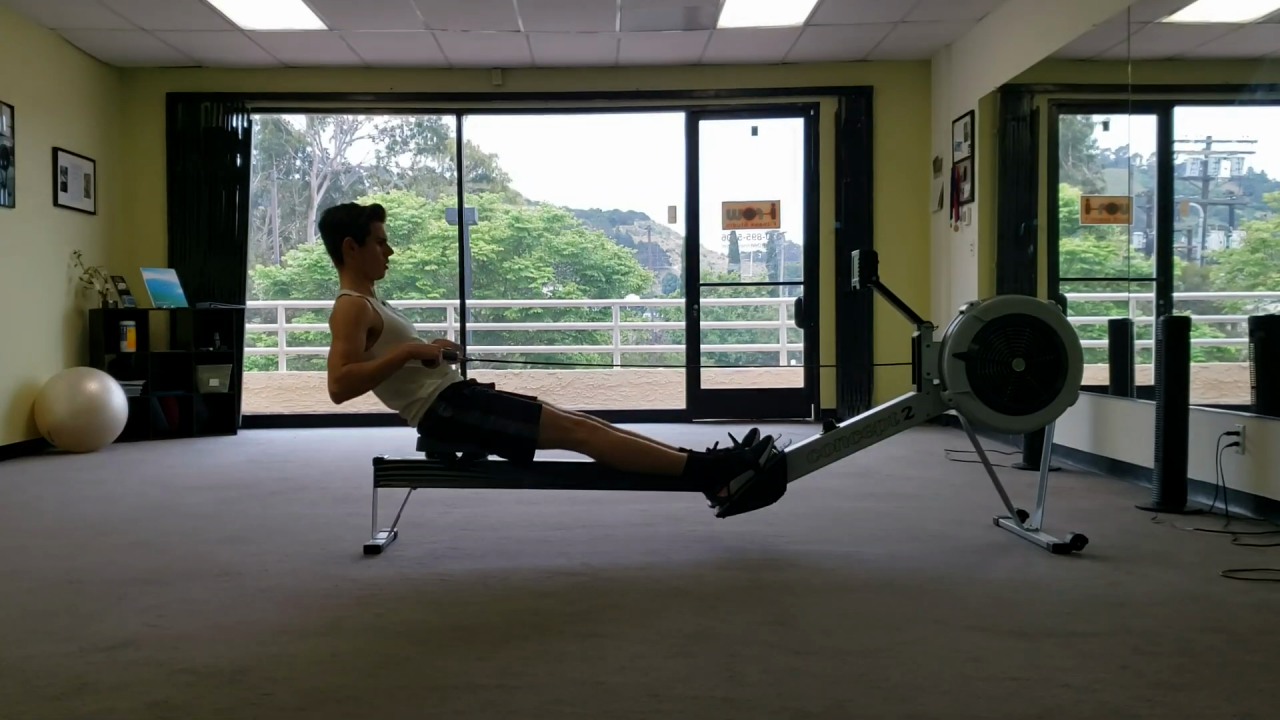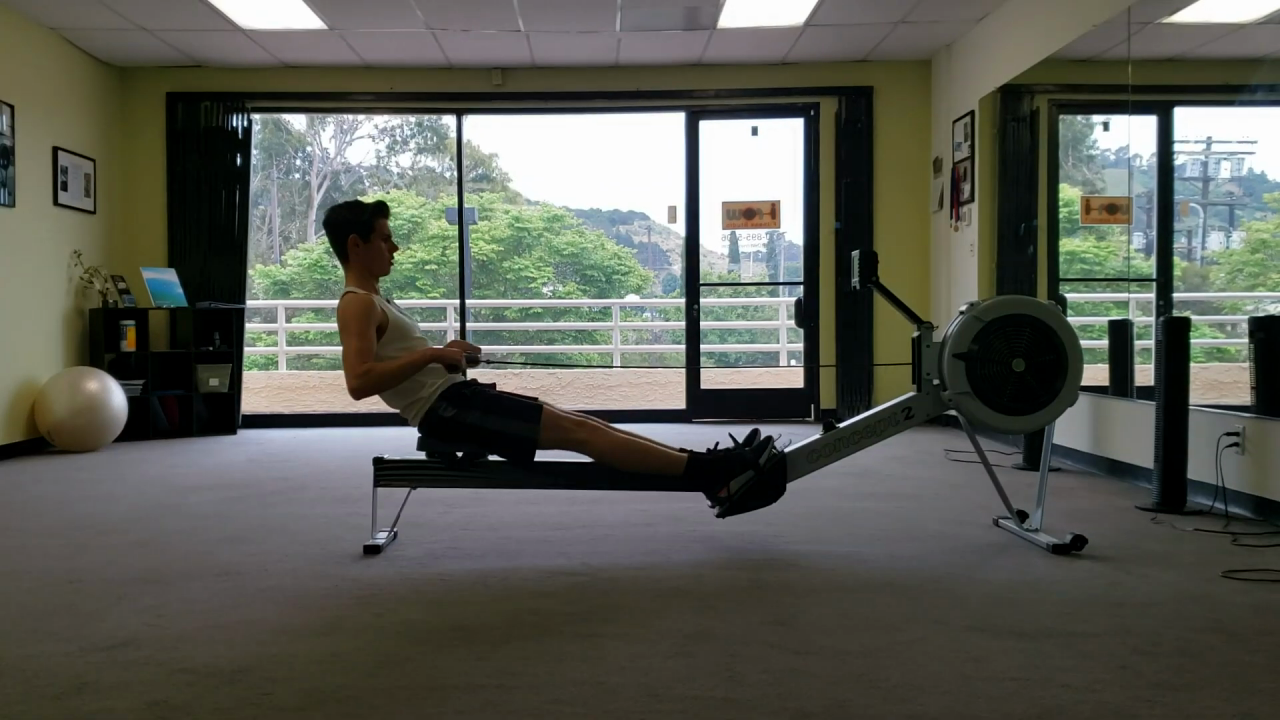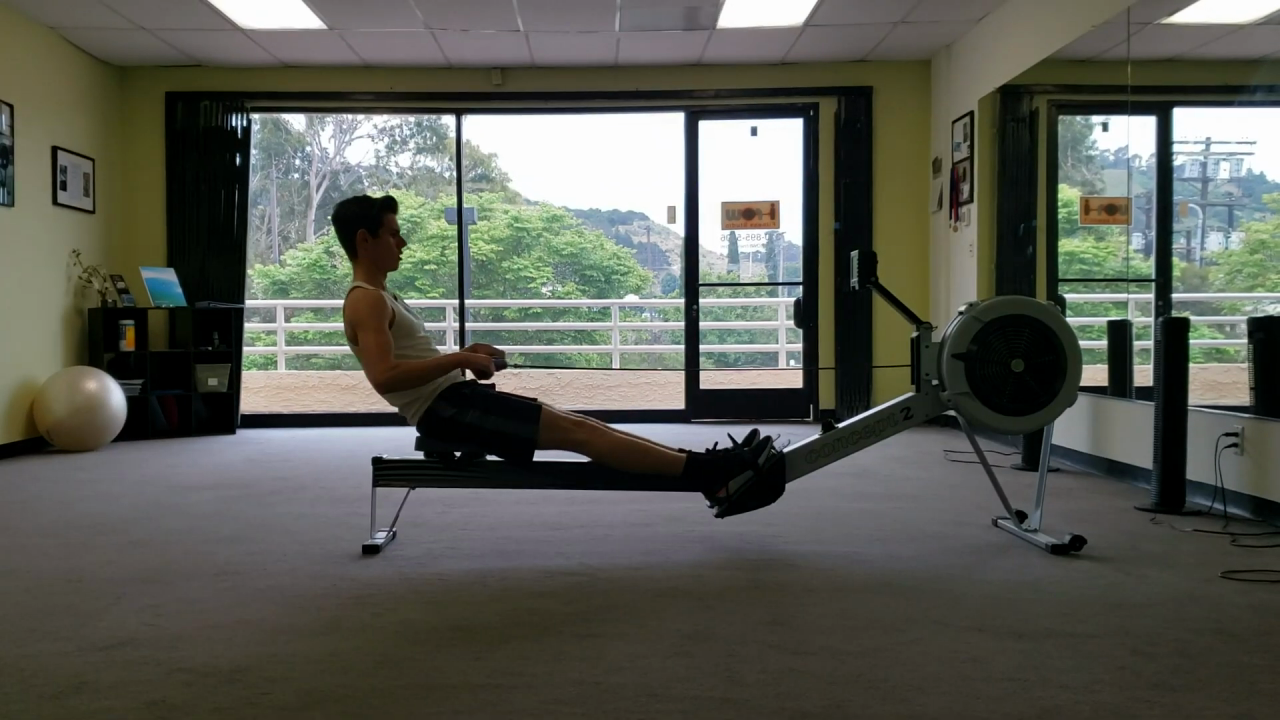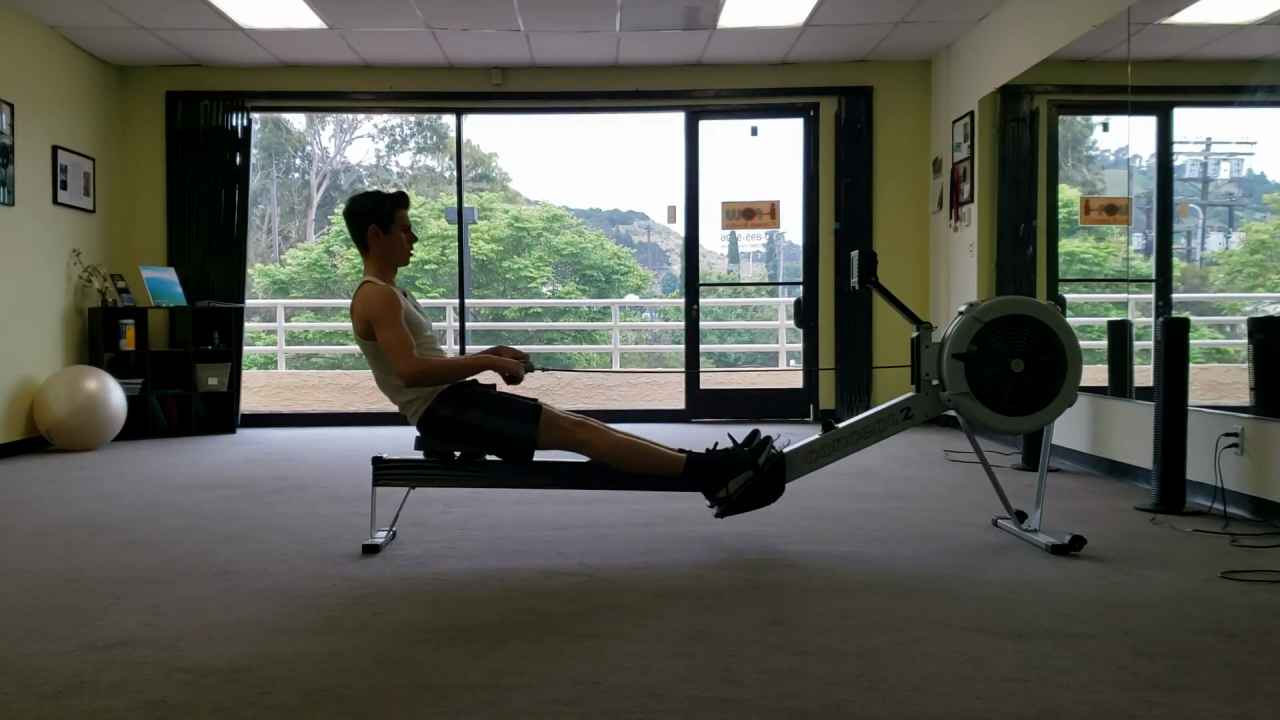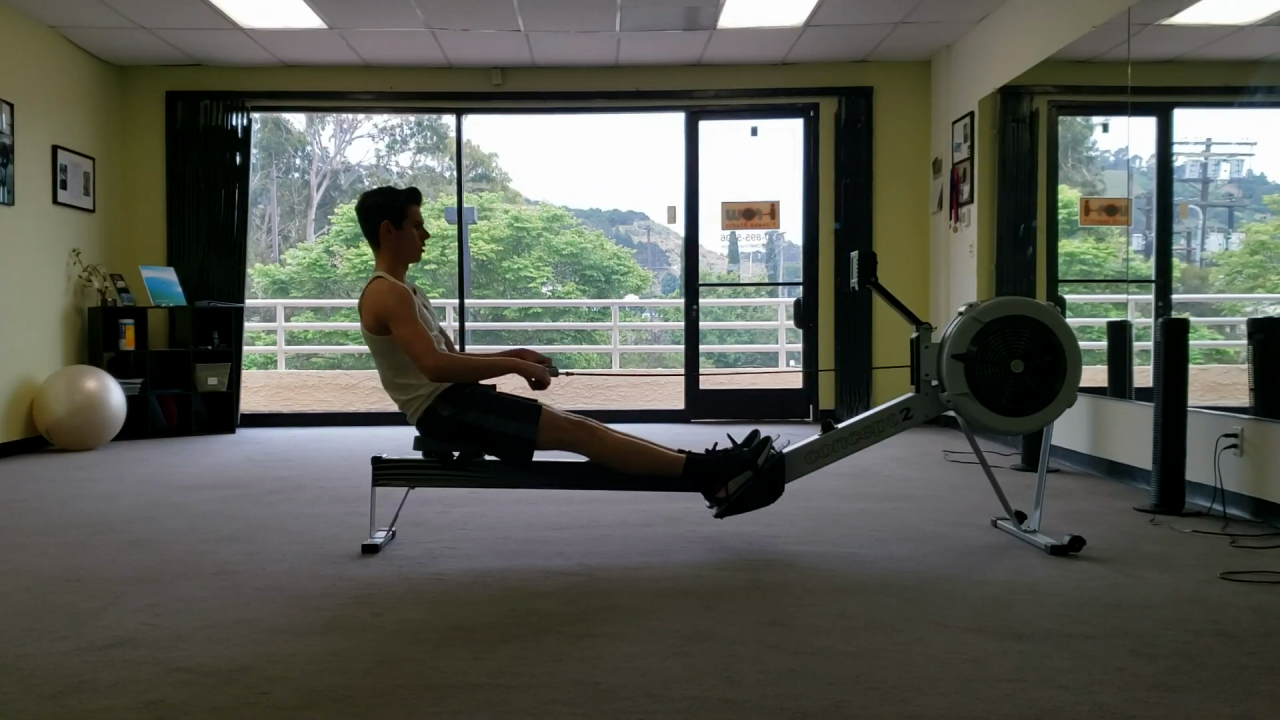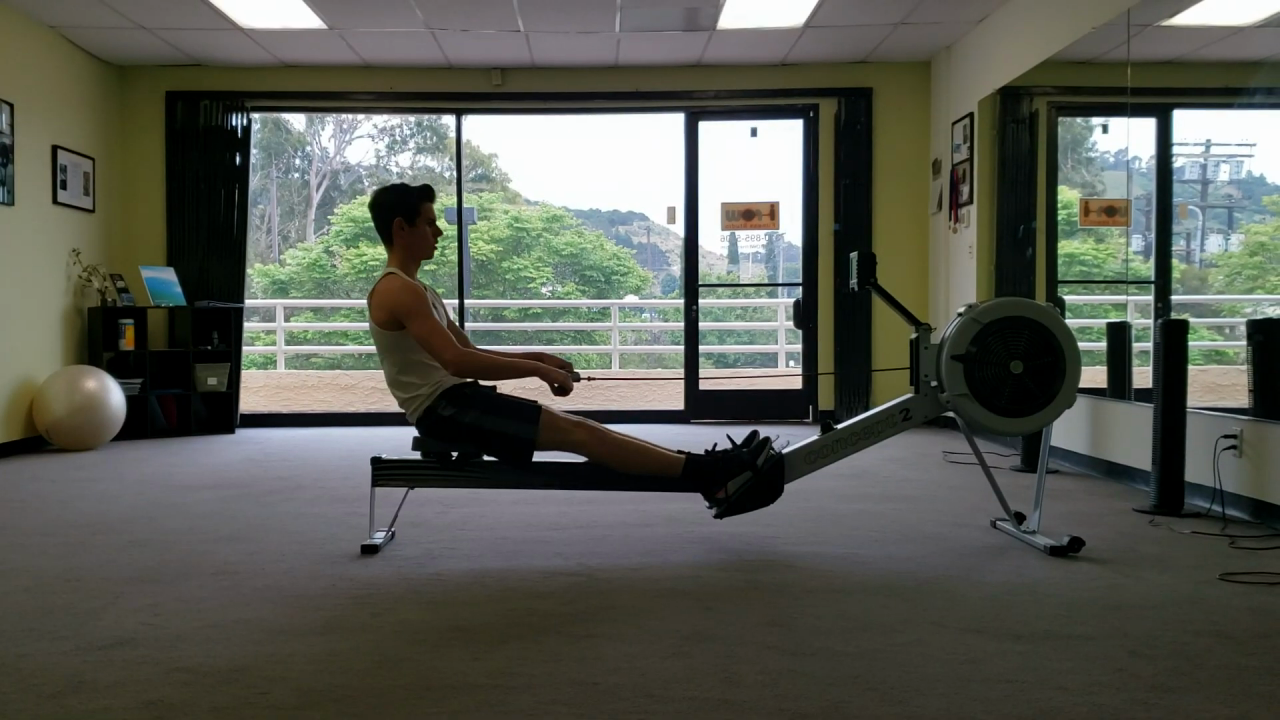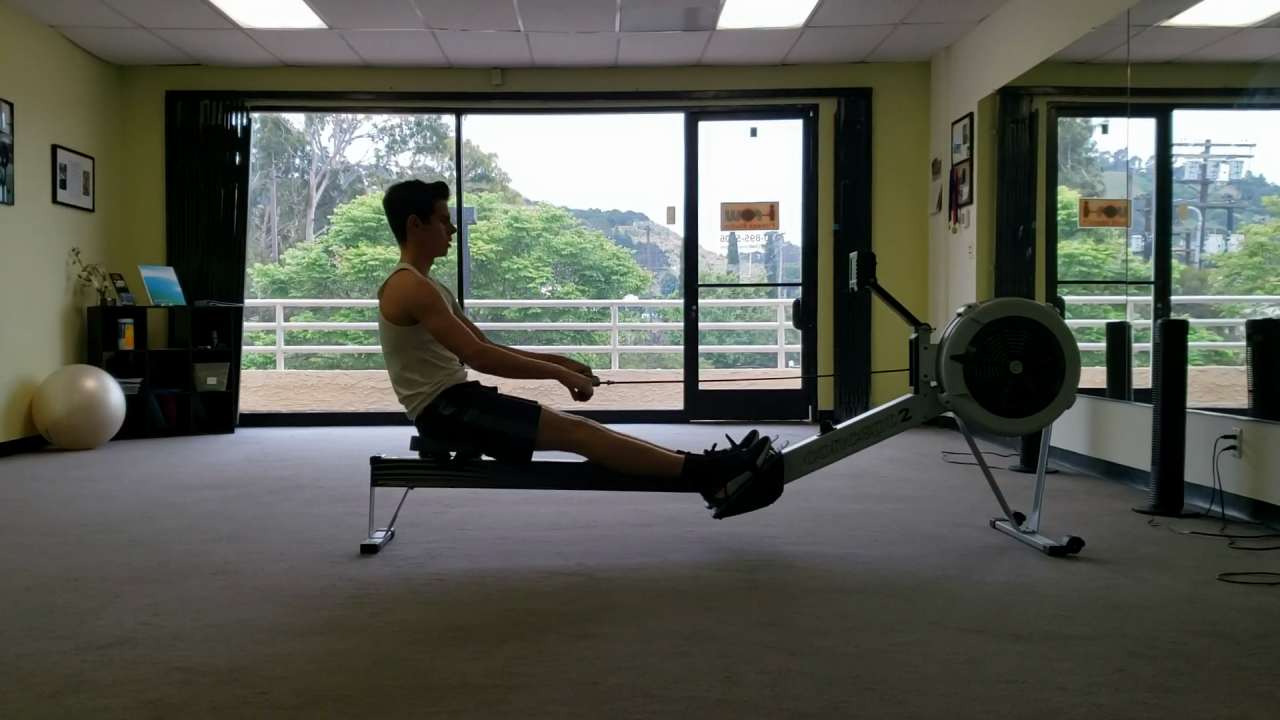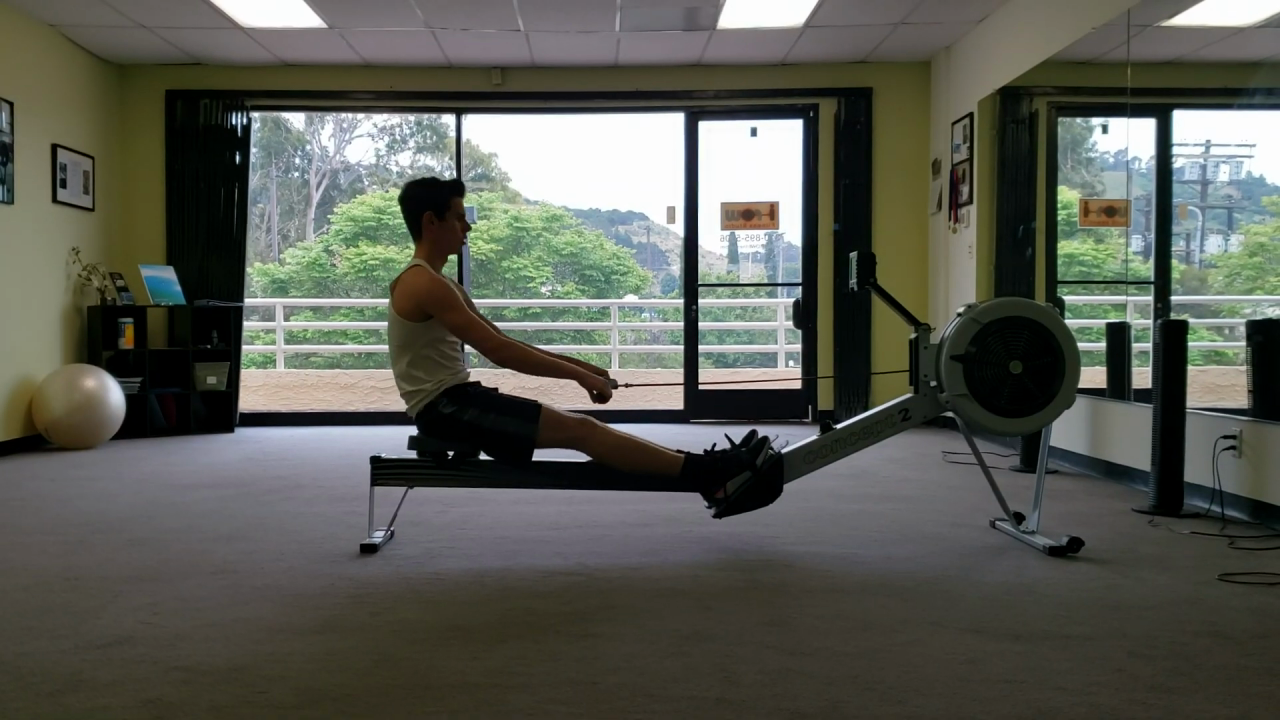
dt=0.1s
person 1, frame 1
left shoulder: (370, 304)
right shoulder: (352, 309)
right elbow: (339, 386)
left wrist: (430, 352)
right wrist: (409, 349)
left hip: (456, 396)
right hip: (444, 409)
left knee: (582, 422)
right knee: (575, 431)
left ankle: (702, 464)
right ankle: (705, 472)
person 1, frame 2
left shoulder: (373, 300)
right shoulder: (357, 306)
right elbow: (360, 382)
left wrist: (445, 354)
right wrist: (433, 353)
left hip: (457, 397)
right hip: (446, 409)
left knee: (583, 422)
right knee: (576, 430)
left ankle: (707, 465)
right ankle: (705, 471)
person 1, frame 3
left shoulder: (382, 297)
right shoulder: (366, 301)
right elbow: (385, 378)
left wrist: (462, 356)
right wrist: (457, 358)
left hip: (458, 398)
right hip: (446, 410)
left knee: (581, 424)
right knee: (575, 431)
left ankle: (705, 466)
right ankle: (705, 472)
person 1, frame 4
left shoulder: (392, 293)
right shoulder: (376, 296)
right elbow: (412, 372)
left wrist: (485, 357)
right wrist: (490, 362)
left hip: (454, 399)
right hip: (443, 410)
left knee: (581, 424)
right knee: (576, 431)
left ankle: (703, 465)
right ankle: (706, 471)
person 1, frame 5
left shoulder: (404, 290)
right shoulder: (387, 293)
right elbow: (435, 367)
left wrist: (510, 358)
right wrist: (513, 364)
left hip: (457, 400)
right hip: (443, 410)
left knee: (580, 426)
right knee: (576, 433)
left ankle: (702, 466)
right ankle: (706, 473)
person 1, frame 6
left shoulder: (414, 288)
right shoulder: (397, 290)
left elbow: (467, 353)
right elbow: (458, 361)
left wrist: (535, 357)
right wrist: (538, 370)
left hip: (455, 400)
right hip: (443, 410)
left knee: (580, 426)
right knee: (575, 431)
left ankle: (704, 467)
right ankle: (707, 474)
person 1, frame 7
left shoulder: (427, 286)
right shoulder: (409, 286)
left elbow: (486, 347)
right elbow: (479, 358)
left wrist: (552, 360)
right wrist: (558, 373)
left hip: (457, 401)
right hip: (444, 409)
left knee: (580, 427)
right knee: (576, 431)
left ankle: (702, 467)
right ankle: (705, 474)
person 1, frame 8
left shoulder: (436, 282)
right shoulder: (422, 283)
left elbow: (500, 344)
right elbow: (500, 352)
left wrist: (578, 367)
right wrist: (580, 376)
left hip: (456, 400)
right hip: (444, 408)
left knee: (582, 425)
right knee: (578, 429)
left ankle: (703, 469)
right ankle: (706, 473)
